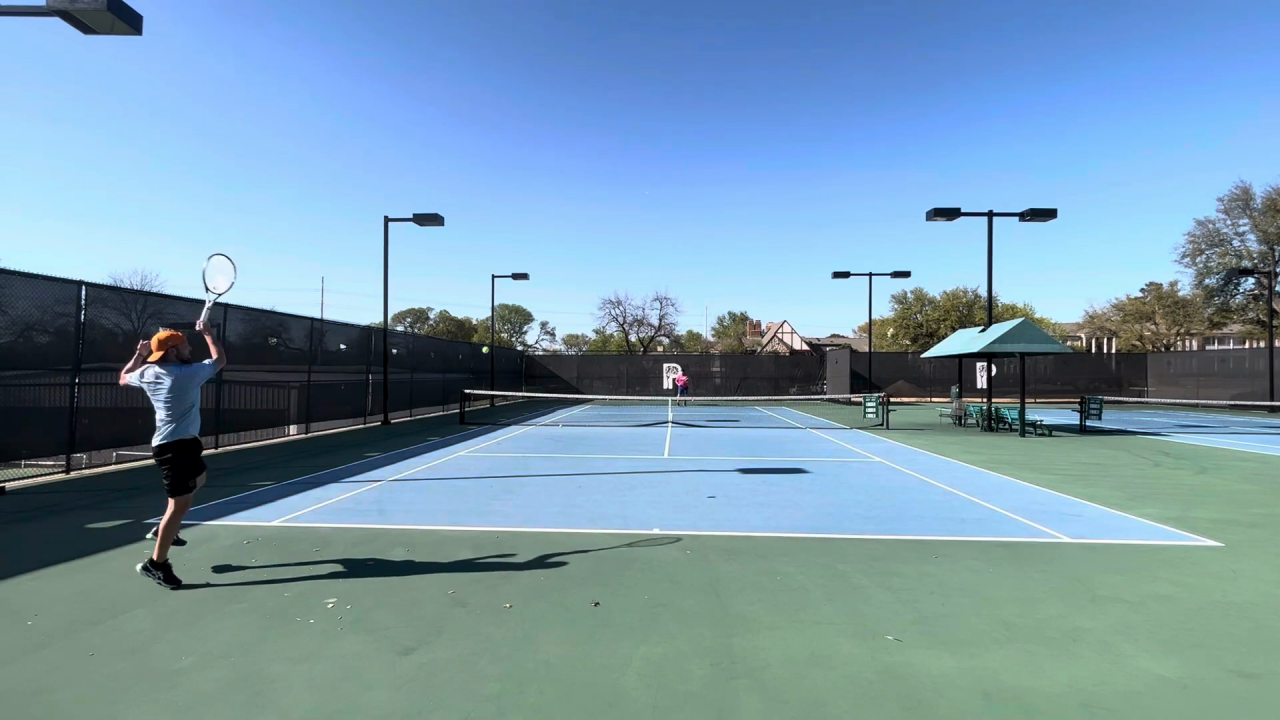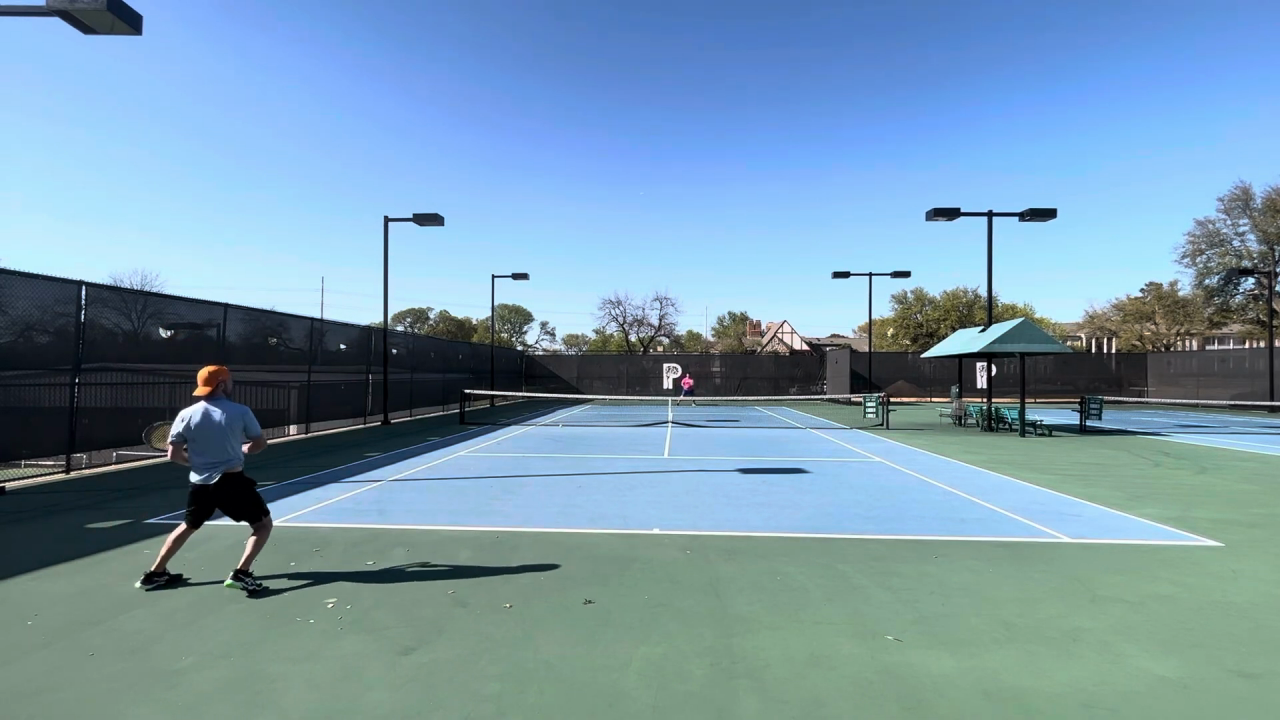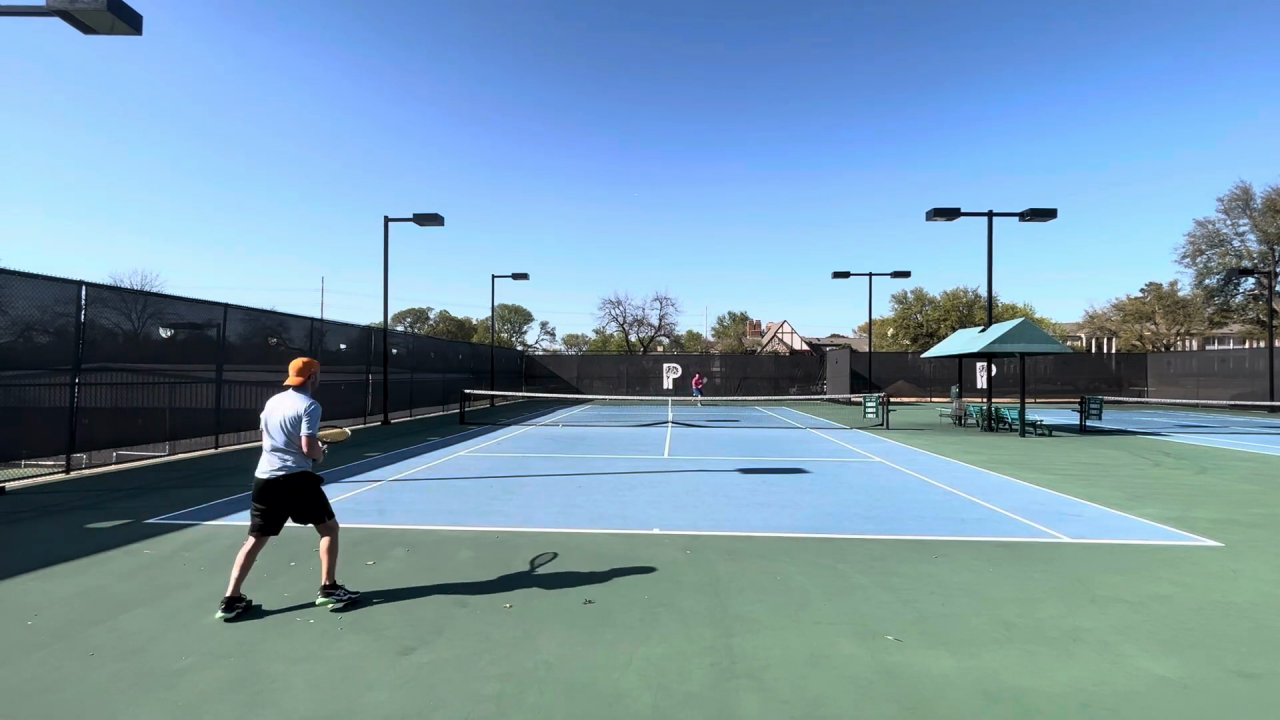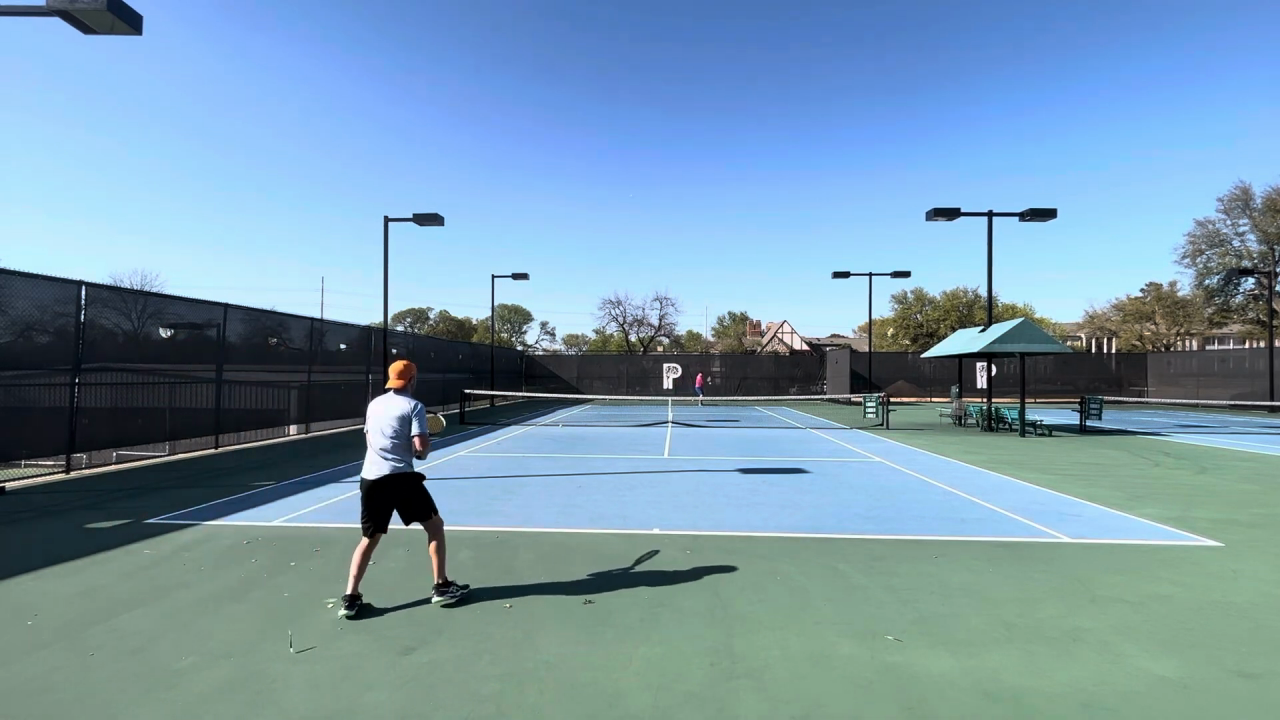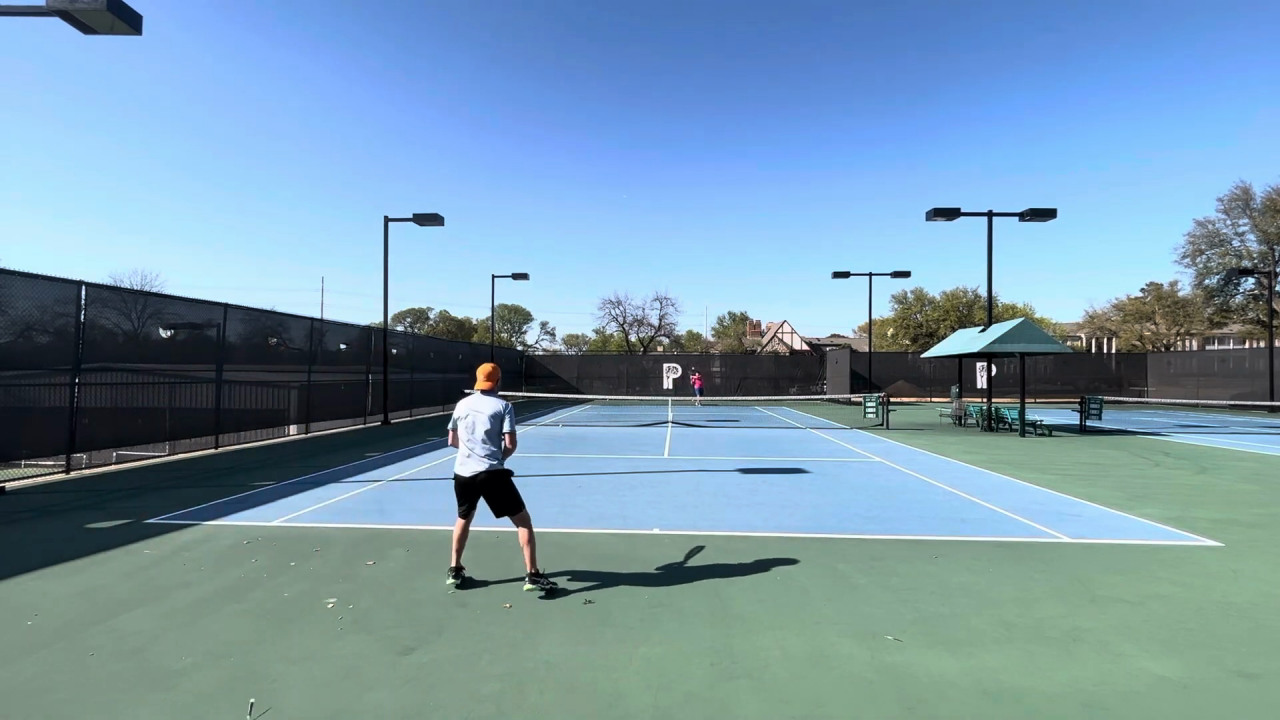
dt=0.4s
person 1, frame 1
left shoulder: (146, 374)
right shoulder: (192, 372)
left elbow: (123, 379)
right elbow: (220, 361)
left wrist: (140, 354)
right wrist: (208, 332)
left hip: (165, 444)
right hip: (180, 445)
left knee: (198, 477)
right knee: (181, 502)
left ankle: (164, 531)
right ankle: (156, 563)
person 1, frame 2
left shoulder: (187, 415)
right shoulder: (240, 411)
left elbow: (173, 455)
right elbow: (260, 443)
left hip: (200, 483)
right hip: (232, 481)
left knee: (188, 527)
right knee: (263, 525)
left ankle: (155, 573)
right ankle: (241, 574)
person 1, frame 3
left shoulder: (273, 402)
right shoulder: (310, 406)
right elbow: (309, 447)
right wrist: (320, 453)
left hip: (265, 478)
right hip: (298, 479)
left knee: (257, 539)
right knee: (329, 529)
left ankle: (232, 598)
right ankle: (328, 587)
person 1, frame 4
left shoulder: (374, 405)
right shoulder: (414, 406)
right elbow: (420, 446)
right wrist: (420, 453)
left hip: (370, 479)
right hip: (400, 478)
left knee: (370, 538)
right knee: (435, 525)
left ankle: (350, 597)
right ankle: (441, 585)
person 1, frame 5
left shoulder: (462, 404)
right shoulder: (502, 406)
left elbow: (452, 441)
right elbow: (511, 444)
left hip: (463, 473)
right hip: (492, 473)
left knee: (463, 519)
right knee: (523, 520)
left ankle: (455, 570)
right ankle: (532, 575)
